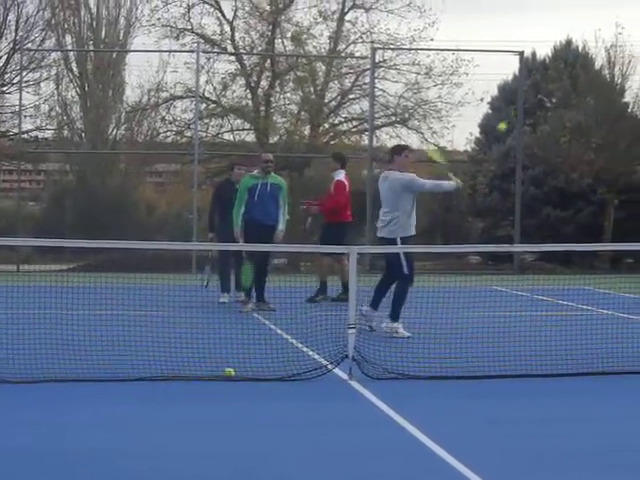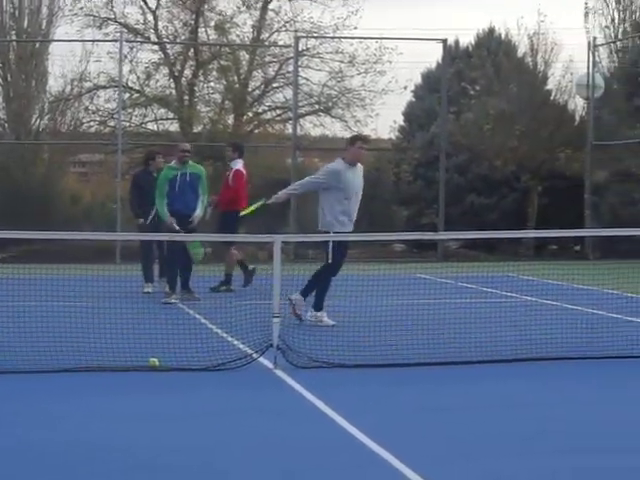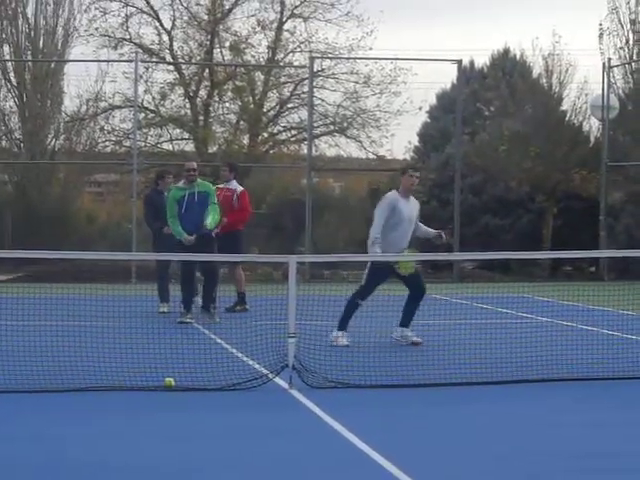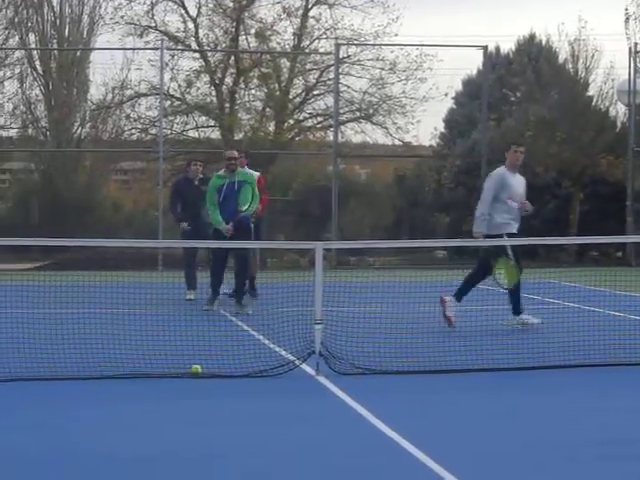
dt=0.4s
person 1, frame 1
left shoulder: (385, 177)
right shoulder: (401, 178)
right elbow: (430, 186)
right wrist: (453, 184)
left hip: (388, 233)
right hip: (397, 235)
left knee: (391, 275)
right knee: (406, 278)
left ankle: (371, 309)
right ankle: (393, 322)
person 1, frame 2
left shoulder: (359, 169)
right shoulder: (335, 170)
right elbow: (307, 183)
right wrist: (284, 193)
left hip: (345, 227)
right hip: (333, 228)
left knee: (329, 268)
right knee: (331, 269)
left ankle: (299, 297)
right ankle: (316, 312)
person 1, frame 3
left shoulder: (415, 203)
right shoulder: (390, 200)
left elbow: (416, 227)
right elbow: (377, 226)
left wrist: (433, 233)
right wrist: (375, 250)
left knee: (418, 291)
right knee: (363, 293)
left ankle: (402, 331)
right ankle: (340, 331)
person 1, frame 4
left shoulder: (521, 180)
right shoulder: (498, 175)
left elbow: (512, 207)
right elbow: (485, 202)
left wrist: (526, 207)
right wrist: (478, 228)
left hip: (506, 231)
right hip: (500, 231)
left knee: (482, 271)
right knee: (515, 269)
left ankle: (451, 300)
right ankle: (518, 315)
person 2, frame 1
left shoulder: (280, 183)
right shoulder: (248, 180)
left elbow: (283, 207)
right elbow: (239, 205)
left wrist: (280, 228)
right wrist: (237, 226)
left hip: (270, 228)
right hip: (252, 226)
left knee: (263, 264)
right knee: (252, 262)
left ankle: (260, 300)
right ankle: (248, 299)
person 2, frame 2
left shoulder: (199, 171)
right shoulder: (167, 172)
left elbow: (203, 195)
right elbow: (160, 197)
left wrist: (198, 213)
right wrist: (166, 217)
left hip: (192, 218)
right hip: (173, 219)
left knee: (188, 255)
right knee: (173, 254)
left ankle: (186, 288)
right ankle: (172, 291)
person 2, frame 3
left shoulder: (208, 188)
right shoulder: (175, 192)
left elbow: (214, 210)
right elbow: (172, 218)
left wrist: (209, 223)
right wrist: (183, 236)
left hip: (205, 236)
right hip: (186, 238)
left knee: (211, 272)
right knee: (187, 274)
left ankle: (208, 306)
right ankle: (187, 311)
person 2, frame 4
left shoulder: (248, 178)
right shoulder: (216, 180)
left elbow: (255, 200)
right elbow: (212, 206)
left wrist: (246, 210)
right wrist: (221, 226)
left hip: (243, 227)
right hip: (222, 228)
left knee: (243, 263)
right knee: (218, 262)
left ankle: (239, 300)
right ankle: (214, 296)
person 3, frame 1
left shoulder: (339, 181)
right shoulder: (340, 180)
left elbow: (338, 203)
right elbow: (330, 200)
left wrist: (320, 210)
right wrist: (313, 205)
left hip: (336, 223)
right hip: (340, 222)
left knee: (324, 256)
right knee: (339, 257)
left ankle: (322, 290)
right ankle: (345, 291)
person 3, frame 2
left shoulder: (237, 170)
right shoulder: (234, 169)
left elbow: (236, 193)
left wrist: (219, 199)
right wrist: (218, 201)
left hip: (232, 212)
right hip: (228, 211)
left knee: (227, 246)
right knee: (228, 245)
left ankle: (227, 282)
right ankle: (247, 269)
person 3, frame 3
left shoulder: (239, 191)
right shoulder: (216, 190)
left elbow: (246, 212)
left wrist: (229, 220)
left hip: (233, 233)
right hip: (217, 232)
left knee: (236, 266)
left ankle: (242, 302)
person 3, frame 4
left shoulder: (256, 176)
left elbow: (264, 194)
left wrist: (260, 205)
left hip: (253, 218)
left knee: (253, 252)
left ankle: (252, 285)
person 4, frame 1
right shoulder: (221, 187)
right elbow: (213, 209)
right wrist: (211, 230)
right hip: (225, 230)
left knee: (241, 261)
right knee: (224, 261)
left ankle: (240, 291)
right ankle: (225, 292)
person 4, frame 2
right shoulder: (138, 177)
right elbow: (133, 199)
right wrist: (138, 216)
right hip: (146, 220)
left knee: (165, 250)
right knee: (146, 251)
left ankle: (164, 279)
right ankle: (148, 282)
person 4, frame 3
right shoulder: (150, 197)
right elbow: (148, 219)
right wrist: (161, 229)
right hip: (161, 239)
right knee: (162, 270)
right ankle: (164, 302)
person 4, frame 4
left shoulder: (208, 182)
right shoulder: (179, 183)
right elbow: (173, 205)
right wrist: (180, 221)
left hip: (207, 226)
right hip: (189, 227)
right knee: (189, 259)
right ankle: (191, 289)
